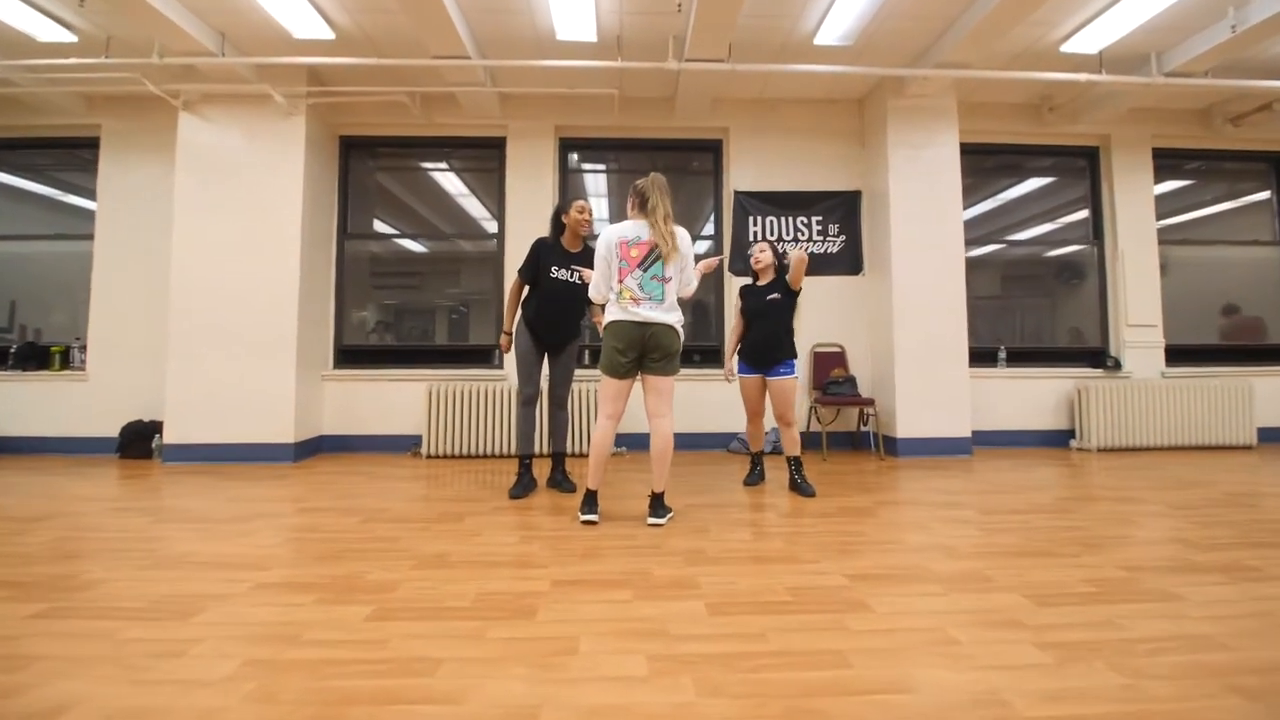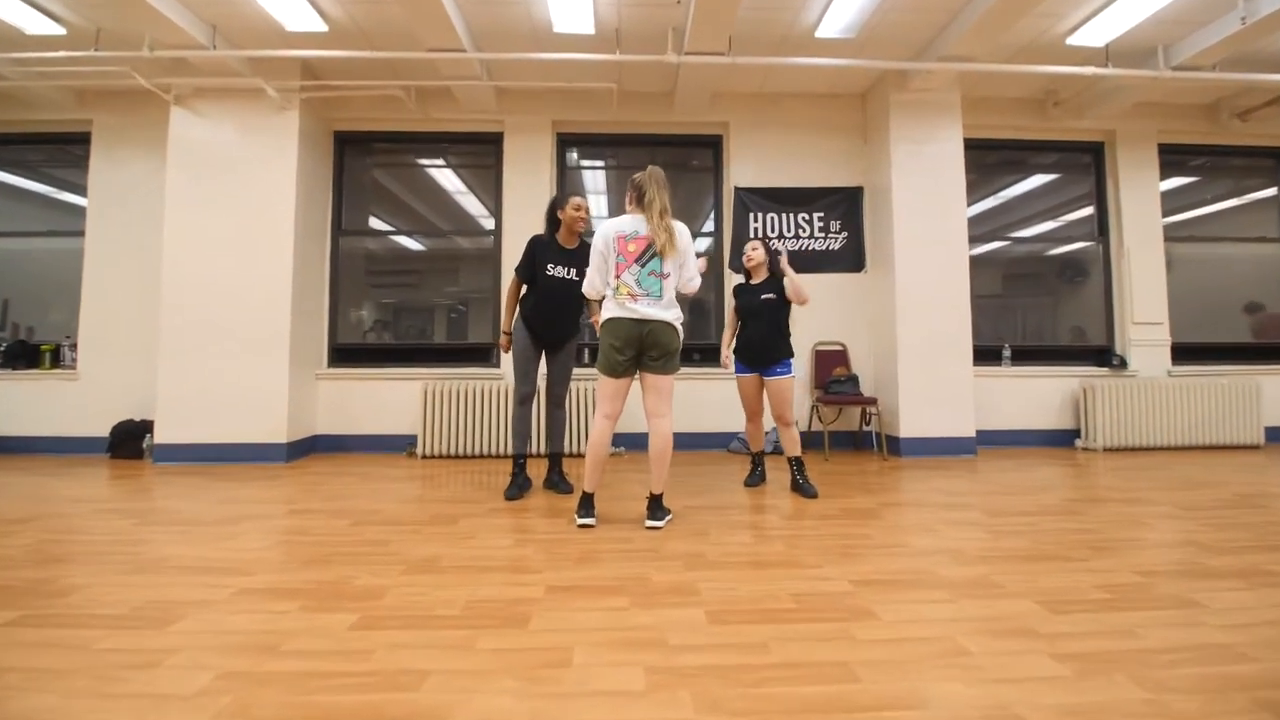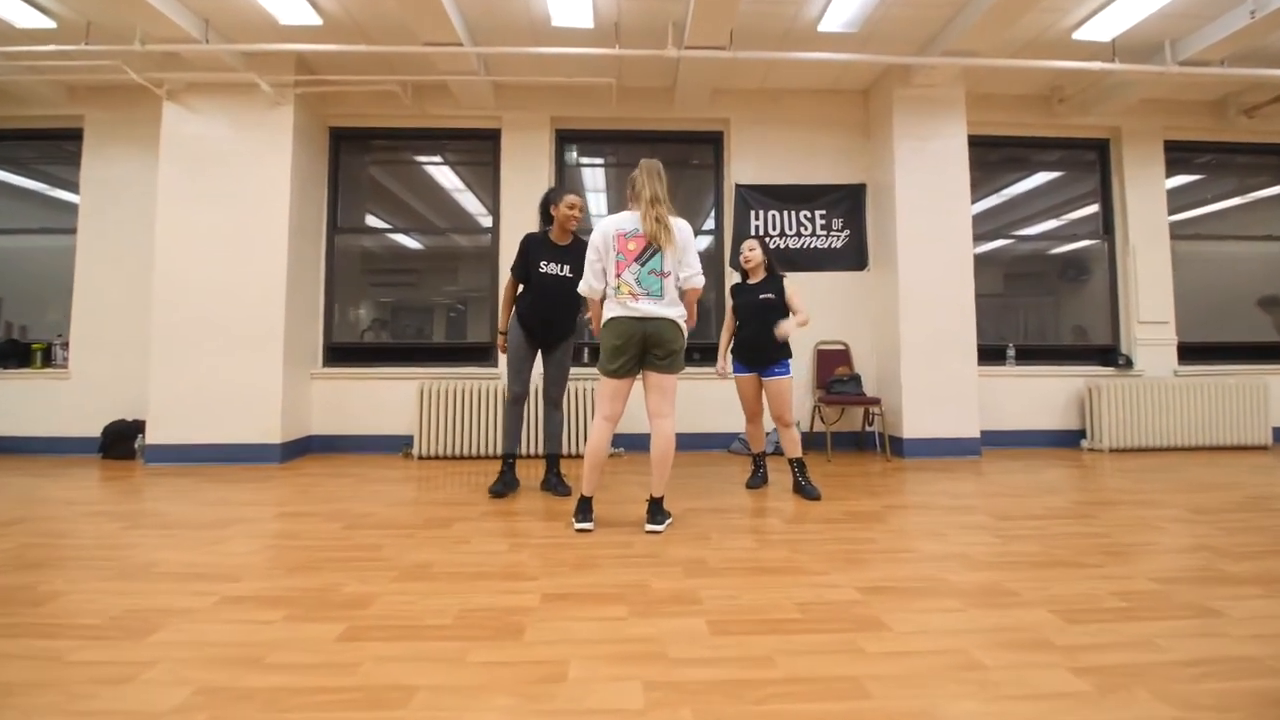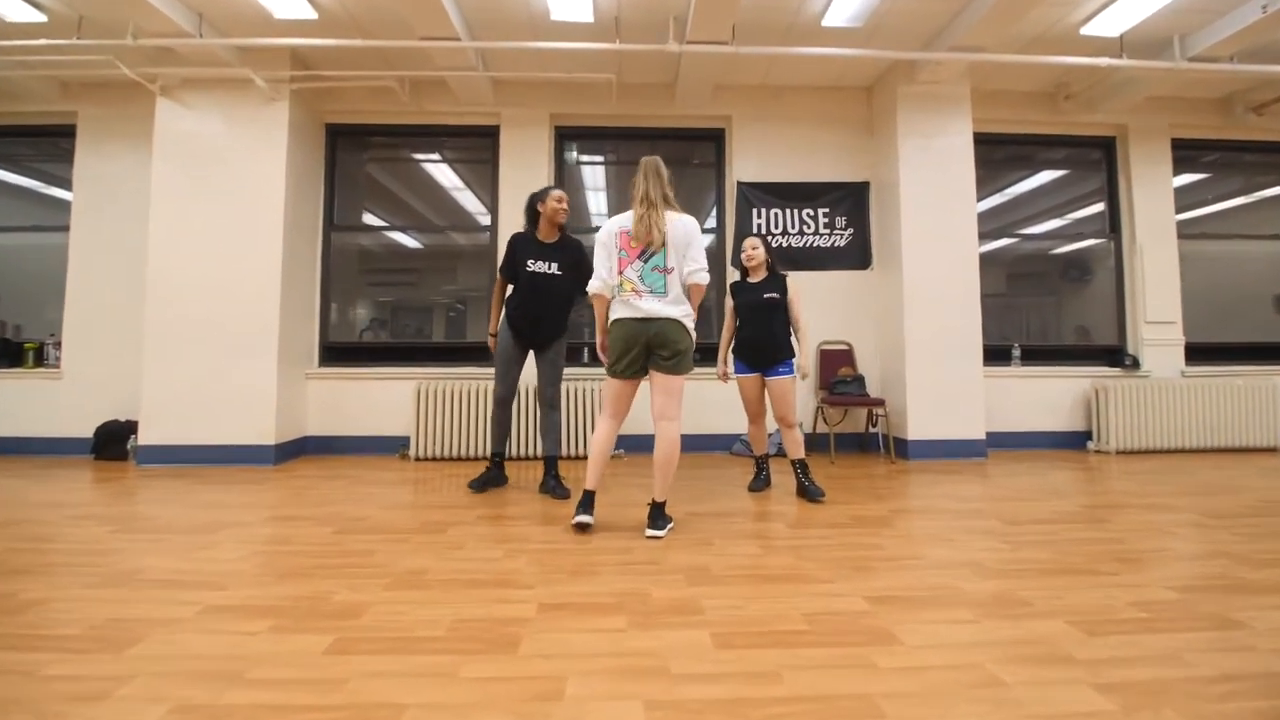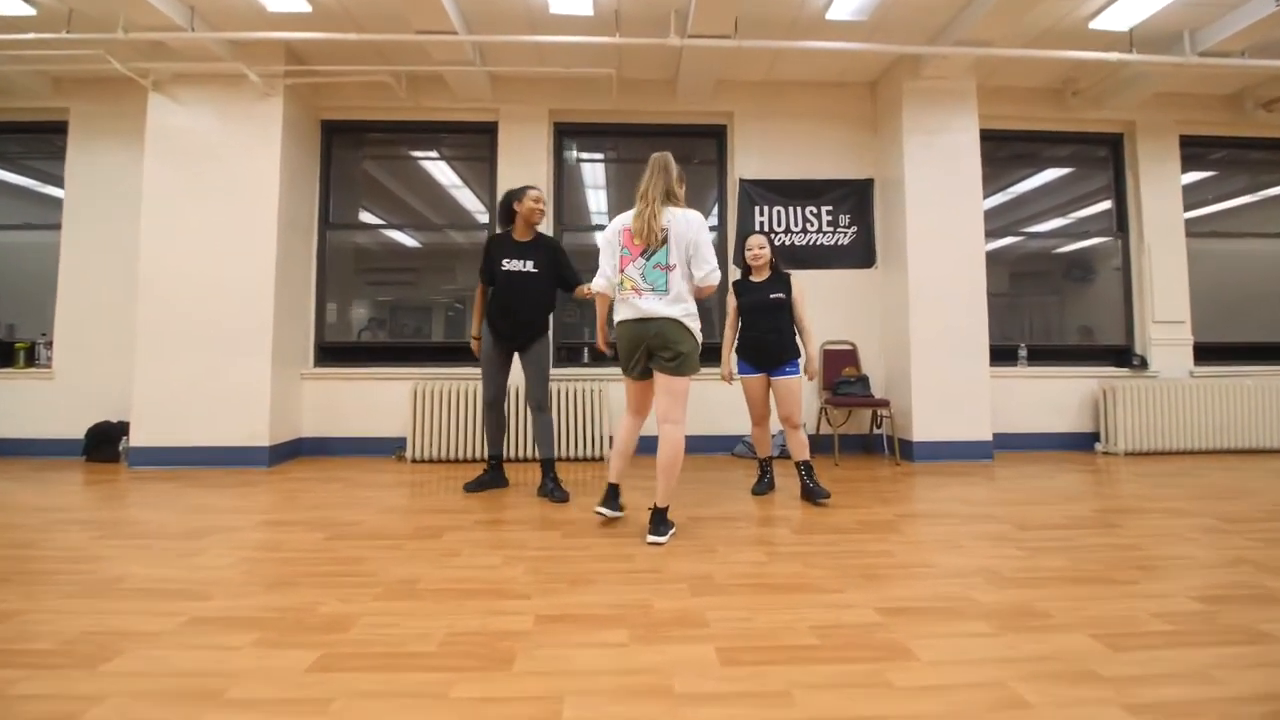
dt=0.2s
person 1, frame 1
left shoulder: (611, 234)
right shoulder: (679, 237)
left elbow: (599, 294)
right elbow: (685, 290)
left wrist: (593, 279)
right wrist: (701, 269)
left hip: (621, 328)
right hip: (663, 330)
left knee: (608, 415)
right knee: (660, 416)
left ankle: (590, 501)
right ankle: (658, 503)
person 1, frame 2
left shoulder: (608, 229)
right shoulder: (678, 231)
left elbow: (593, 289)
right elbow: (689, 286)
left wrist: (596, 309)
right wrist: (698, 268)
left hip: (619, 326)
right hip: (662, 327)
left knee: (605, 415)
right knee: (659, 416)
left ankle: (587, 504)
right ankle: (656, 505)
person 1, frame 3
left shoulder: (607, 227)
right shoulder: (679, 228)
left elbow: (591, 287)
right elbow: (693, 282)
left wrist: (595, 317)
right wrist: (689, 310)
left hip: (620, 326)
right hip: (665, 326)
left knee: (605, 417)
right knee: (662, 417)
left ankle: (585, 508)
right ankle: (656, 509)
person 1, frame 4
left shoulder: (612, 227)
right shoulder: (686, 224)
left elbow: (600, 286)
right elbow: (698, 279)
left wrist: (601, 331)
right wrist: (689, 312)
left hip: (626, 326)
right hip: (671, 326)
left knee: (610, 416)
right knee: (667, 419)
left ankle: (586, 503)
right ankle: (658, 514)
person 1, frame 5
left shoulder: (619, 224)
right shoulder: (691, 220)
left elbow: (603, 285)
right elbow: (709, 280)
left wrist: (601, 328)
right wrist: (690, 292)
left hip: (630, 326)
right hip: (675, 326)
left knee: (634, 413)
right knee: (671, 421)
left ankle: (611, 494)
right ankle: (660, 518)
person 2, frame 1
left shoulder: (592, 258)
right shoulder: (543, 248)
right elbow: (518, 285)
left wrist: (601, 319)
right wrist: (507, 329)
left hip: (567, 337)
right hip: (531, 331)
left knee: (559, 400)
right knee: (528, 396)
left ankle: (558, 470)
right ankle: (525, 472)
person 2, frame 2
left shoulder: (589, 254)
right shoulder: (539, 245)
right elbow: (516, 285)
right wrist: (506, 329)
left hip: (565, 336)
right hip: (529, 329)
left knee: (557, 400)
right knee: (524, 395)
left ankle: (555, 471)
right ankle: (519, 472)
person 2, frame 3
left shoulder: (584, 250)
right shoulder: (532, 243)
right elbow: (512, 285)
right wrist: (502, 329)
left hip: (561, 335)
right hip: (524, 328)
left knee: (554, 400)
right knee: (516, 395)
left ankle: (552, 472)
right ankle: (508, 470)
person 2, frame 4
left shoulder: (574, 249)
right shoulder: (519, 242)
left elbow: (588, 291)
right elbow: (501, 285)
right wrist: (493, 330)
left hip: (553, 335)
right hip: (514, 330)
left knee: (549, 401)
right knee: (503, 396)
left ankle: (551, 474)
right ankle: (496, 467)
person 2, frame 5
left shoulder: (550, 247)
right shoulder: (496, 243)
left elbow: (575, 287)
right elbow: (483, 288)
left wrist: (591, 290)
right wrist: (476, 333)
left hip: (535, 335)
right hip: (497, 332)
left knee: (539, 402)
right knee: (492, 400)
left ankle: (549, 477)
right ankle: (495, 469)
person 3, frame 1
left shoulder: (787, 284)
right shoulder: (745, 291)
left elbow: (801, 257)
right elbow: (737, 328)
left wrist: (790, 257)
right wrist: (728, 358)
left hip: (781, 360)
right hip: (750, 361)
left knee: (786, 418)
right knee: (753, 417)
left ankle: (796, 474)
right ankle: (756, 466)
person 3, frame 2
left shoulder: (781, 283)
right shoulder: (739, 290)
left elbow: (802, 298)
right elbow: (731, 325)
left wrist: (786, 267)
right wrist: (725, 349)
left hip: (777, 359)
right hip: (746, 360)
left knee: (785, 418)
right knee: (752, 416)
left ankle: (798, 474)
right ankle: (757, 466)
person 3, frame 3
left shoulder: (779, 283)
right shoulder: (736, 290)
left elbow: (804, 316)
right elbow: (728, 326)
left wrist: (791, 322)
right wrist: (721, 356)
left hip: (775, 360)
right hip: (743, 360)
left knee: (784, 418)
right knee: (752, 416)
left ankle: (800, 476)
right ankle: (759, 468)
person 3, frame 4
left shoulder: (782, 282)
right shoulder: (736, 289)
left elbow: (797, 320)
right elbow: (729, 326)
left wrist: (803, 354)
right wrist: (721, 360)
left hip: (779, 360)
right hip: (746, 360)
left knee: (787, 419)
right knee: (755, 417)
left ankle: (803, 478)
right ankle: (762, 470)
person 3, frame 5
left shoulder: (786, 282)
right shoulder: (738, 287)
left elbow: (801, 321)
right elbow: (731, 326)
left wrist: (811, 355)
right wrist: (725, 360)
left hip: (785, 360)
right hip: (750, 361)
left knee: (792, 420)
right knee: (759, 419)
left ankle: (808, 480)
right ankle: (765, 473)
